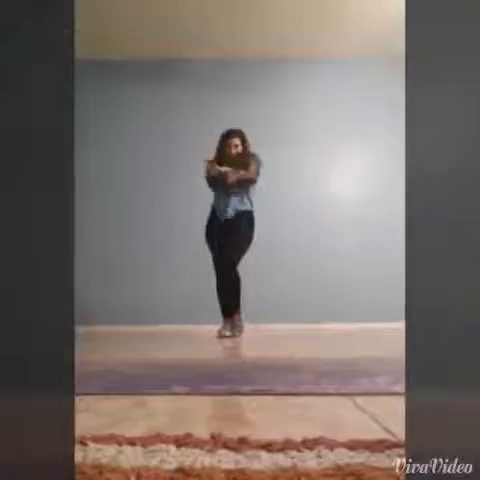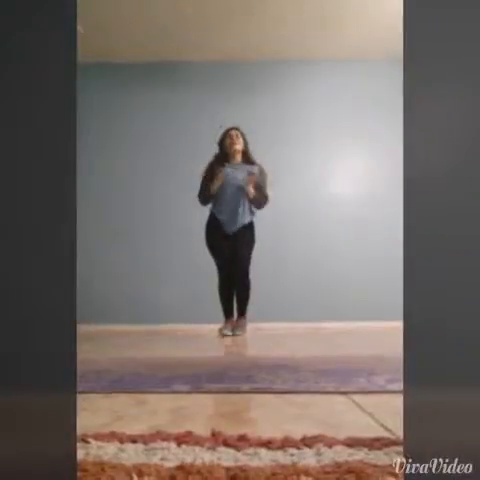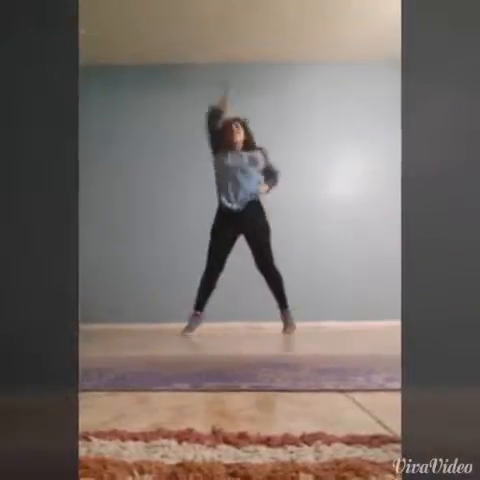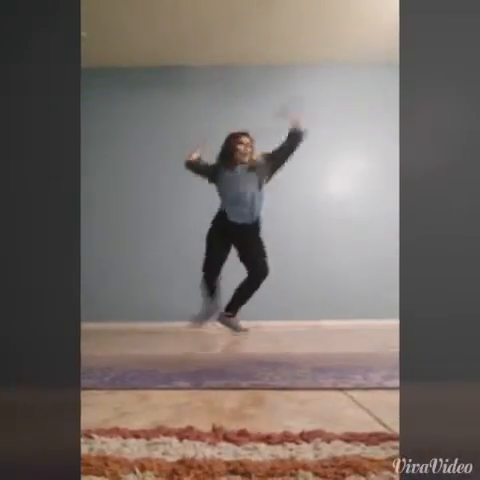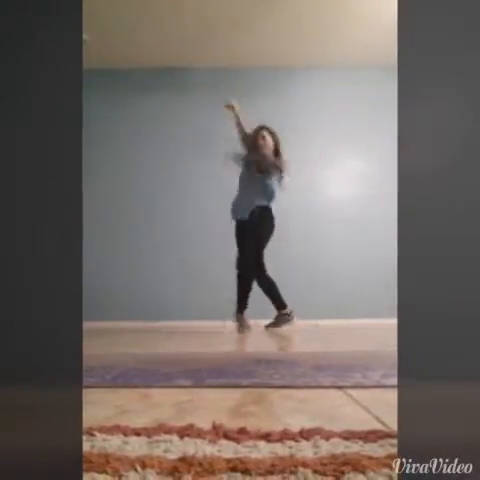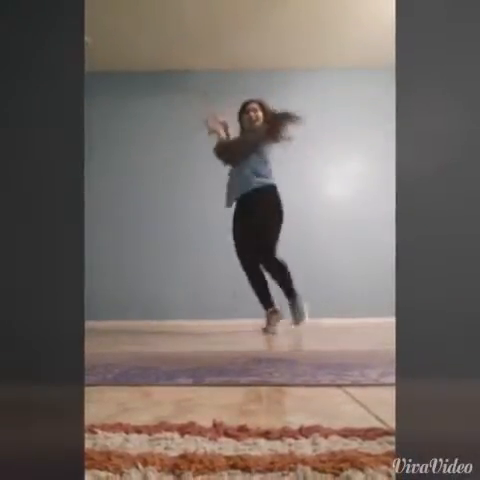
dt=0.7s
person 1, frame 1
left shoulder: (250, 160)
right shoulder: (217, 164)
left elbow: (250, 176)
right elbow: (213, 183)
left wrist: (242, 175)
right wrist: (220, 172)
left hip: (242, 219)
right hip: (218, 220)
left knee: (229, 265)
right knee: (220, 269)
left ankle: (237, 314)
right ankle: (226, 319)
person 1, frame 2
left shoulder: (255, 170)
right shoulder: (215, 168)
left elbow: (261, 203)
right elbow: (203, 199)
left wrist: (250, 189)
right wrist: (216, 183)
left hip: (244, 228)
right hip: (218, 227)
left knee: (241, 273)
right knee: (225, 273)
left ankle: (241, 318)
right ankle: (228, 319)
person 1, frame 3
left shoulder: (258, 154)
right shoulder: (220, 151)
left elbow: (273, 174)
right elbow: (212, 121)
left wrist: (267, 185)
right wrist: (219, 107)
left hip: (253, 215)
right hip: (226, 216)
left knee: (266, 265)
right knee: (213, 266)
left ankle: (286, 313)
right ankle: (197, 314)
person 1, frame 4
left shoulder: (263, 165)
right shoulder: (220, 170)
left elbow: (290, 145)
right elbow: (191, 164)
left wrist: (296, 128)
right wrist: (197, 153)
left hip: (249, 228)
right hip: (223, 225)
left knee: (259, 272)
right knee: (211, 270)
left ankle: (229, 314)
right ankle: (211, 305)
person 1, frame 5
left shoulder: (273, 164)
right shoulder: (254, 160)
left elbow: (261, 161)
right elbow: (247, 141)
right wrist: (236, 114)
left hip: (260, 220)
right hip: (243, 221)
left knee: (246, 266)
right knee: (256, 268)
left ankle: (241, 313)
right ankle: (283, 311)
person 1, frame 6
left shoulder: (261, 135)
right shoulder: (244, 140)
left elbow: (227, 153)
right elbow: (227, 154)
left wrist: (220, 136)
right wrist: (221, 132)
left hip: (265, 199)
right hip: (244, 204)
left knee: (266, 256)
right knee: (248, 260)
left ankle: (294, 299)
right ankle: (271, 310)
